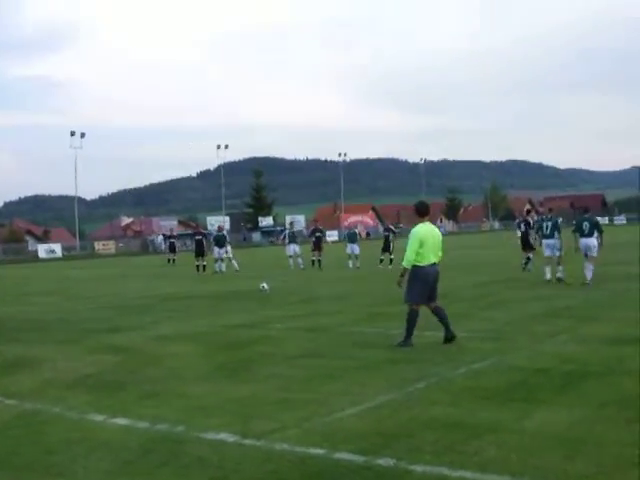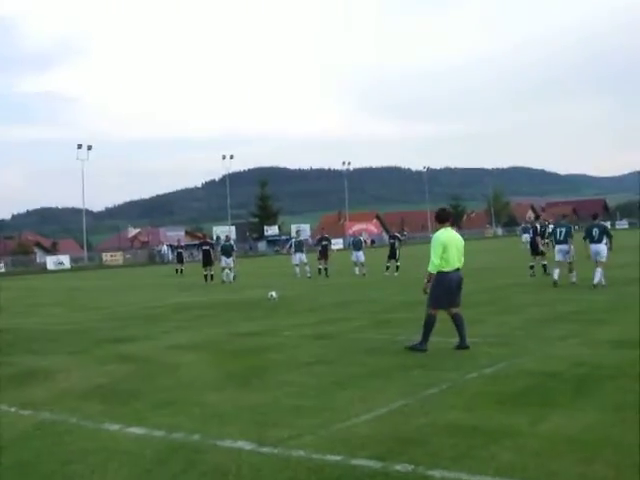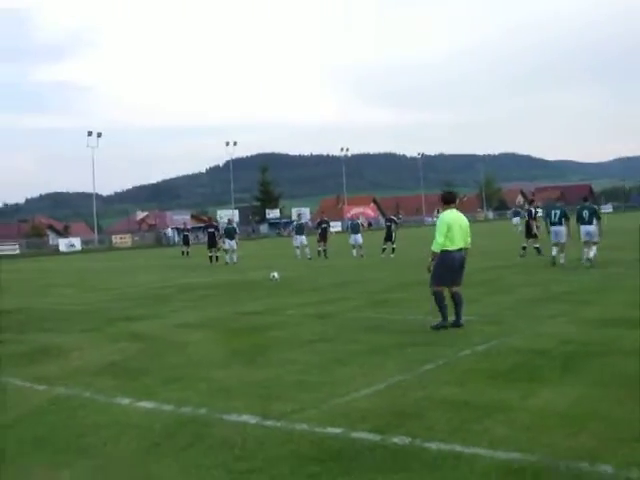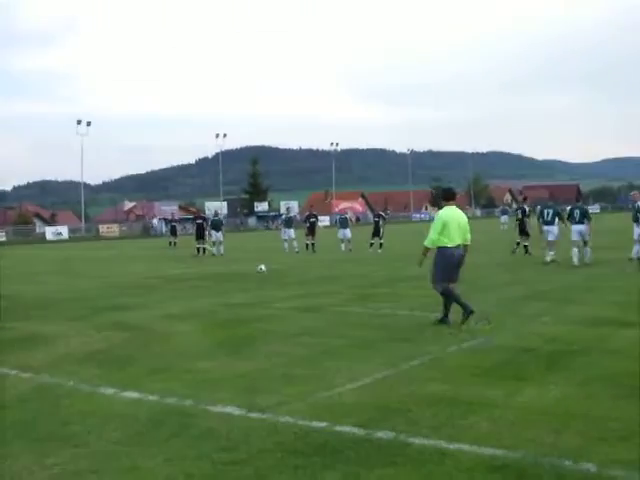
dt=0.2s
person 1, frame 1
left shoulder: (416, 231)
right shoulder: (436, 231)
left elbow: (410, 257)
left wrist: (402, 275)
left hip: (420, 270)
right hip: (433, 269)
left knee: (414, 305)
right knee: (432, 303)
left ankle: (408, 339)
right ankle: (450, 332)
person 1, frame 2
left shoulder: (438, 237)
right shoulder: (457, 236)
left elbow: (435, 262)
left wrist: (427, 281)
left hip: (443, 276)
right hip: (457, 275)
left knee: (432, 309)
right knee: (453, 309)
left ankle: (423, 343)
right ankle: (463, 341)
person 1, frame 3
left shoulder: (444, 217)
right shoulder: (462, 217)
left elbow: (439, 241)
right elbow: (467, 241)
left wrist: (432, 260)
right wrist: (463, 256)
left hip: (447, 255)
right hip: (460, 254)
left knee: (436, 286)
right knee: (454, 287)
left ankle: (444, 319)
right ankle: (458, 320)
person 1, frame 4
left shoulder: (441, 214)
right shoulder: (462, 215)
left elbow: (432, 237)
right elbow: (467, 238)
left wrist: (423, 254)
right wrist: (464, 255)
left hip: (444, 252)
right hip: (457, 251)
left knee: (439, 285)
right knee: (448, 284)
left ankle: (466, 307)
right ankle: (445, 317)
